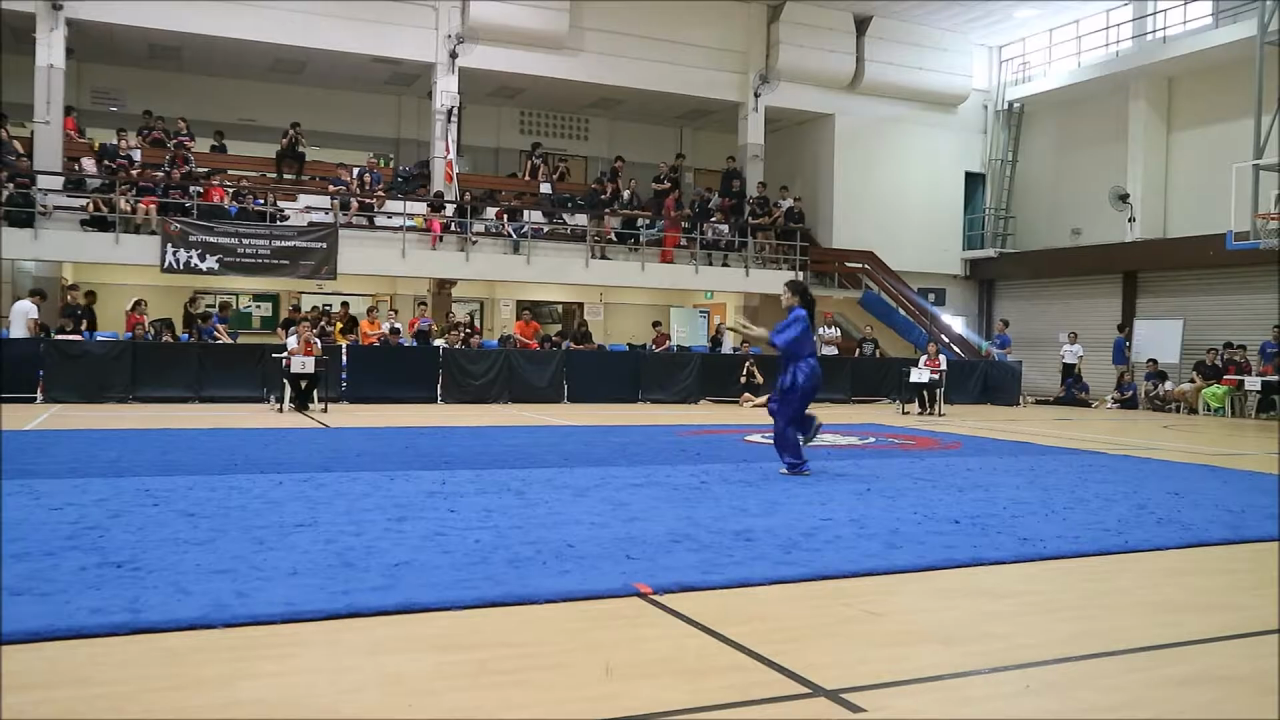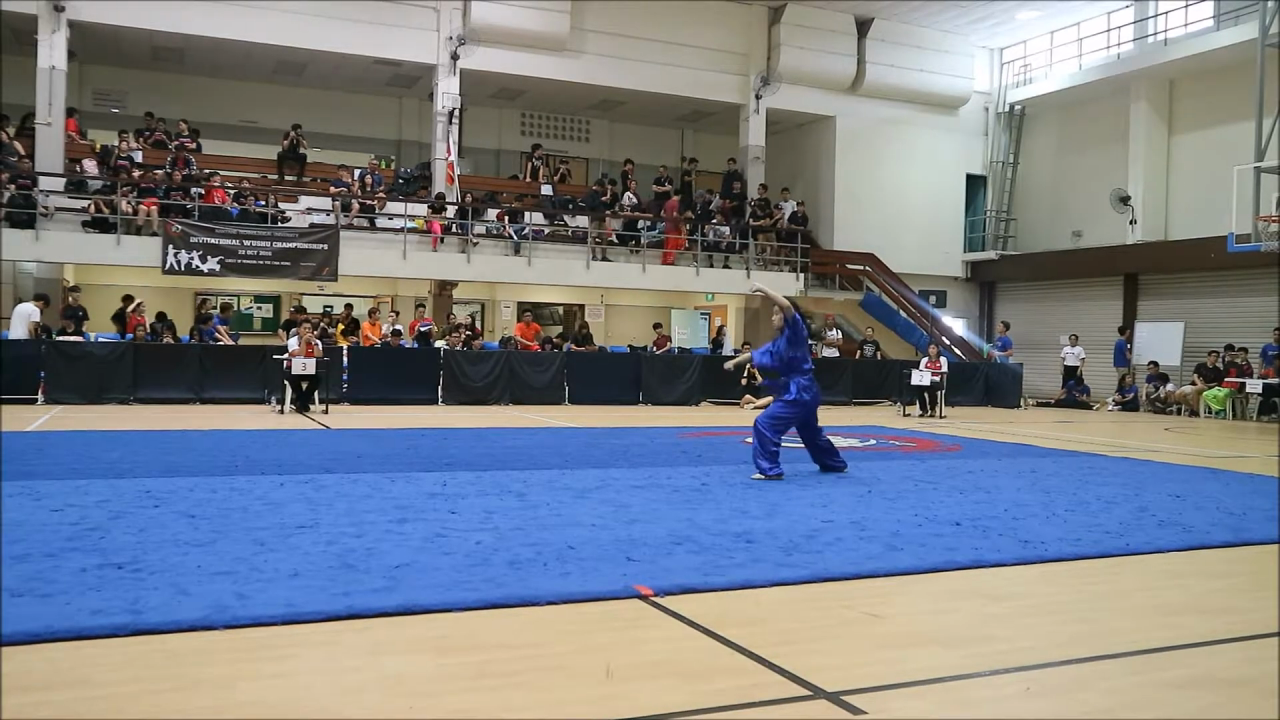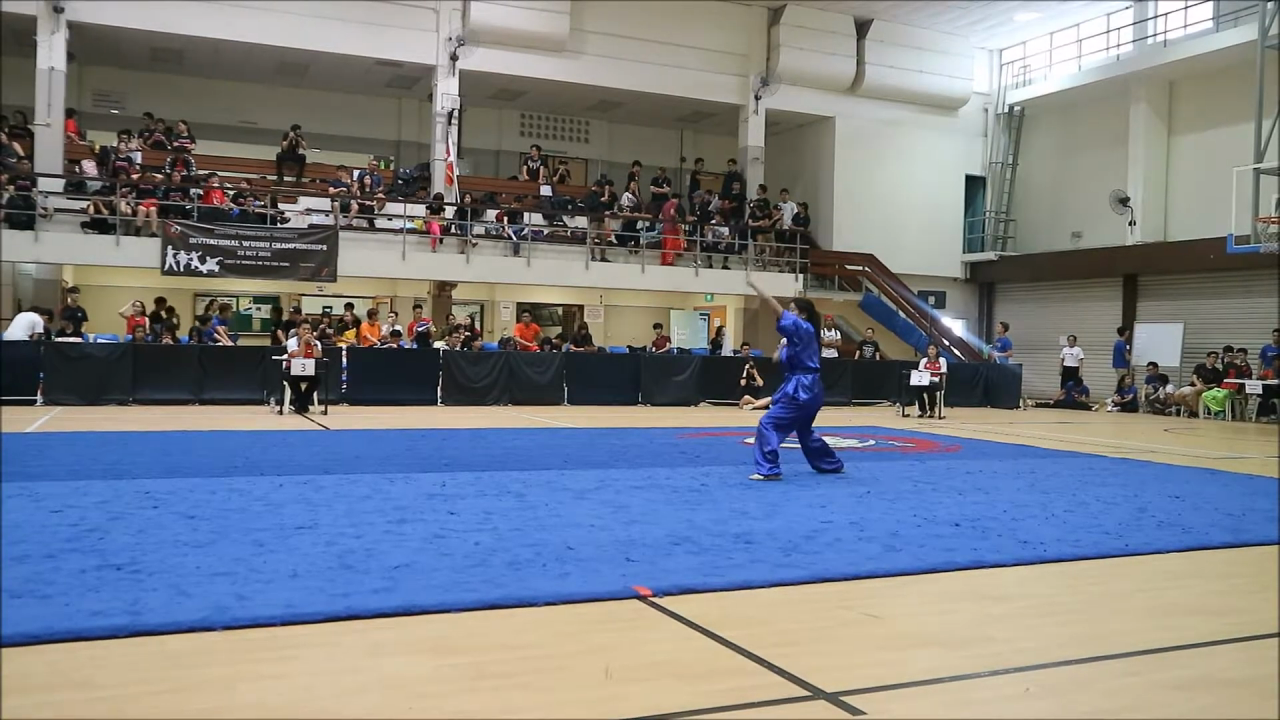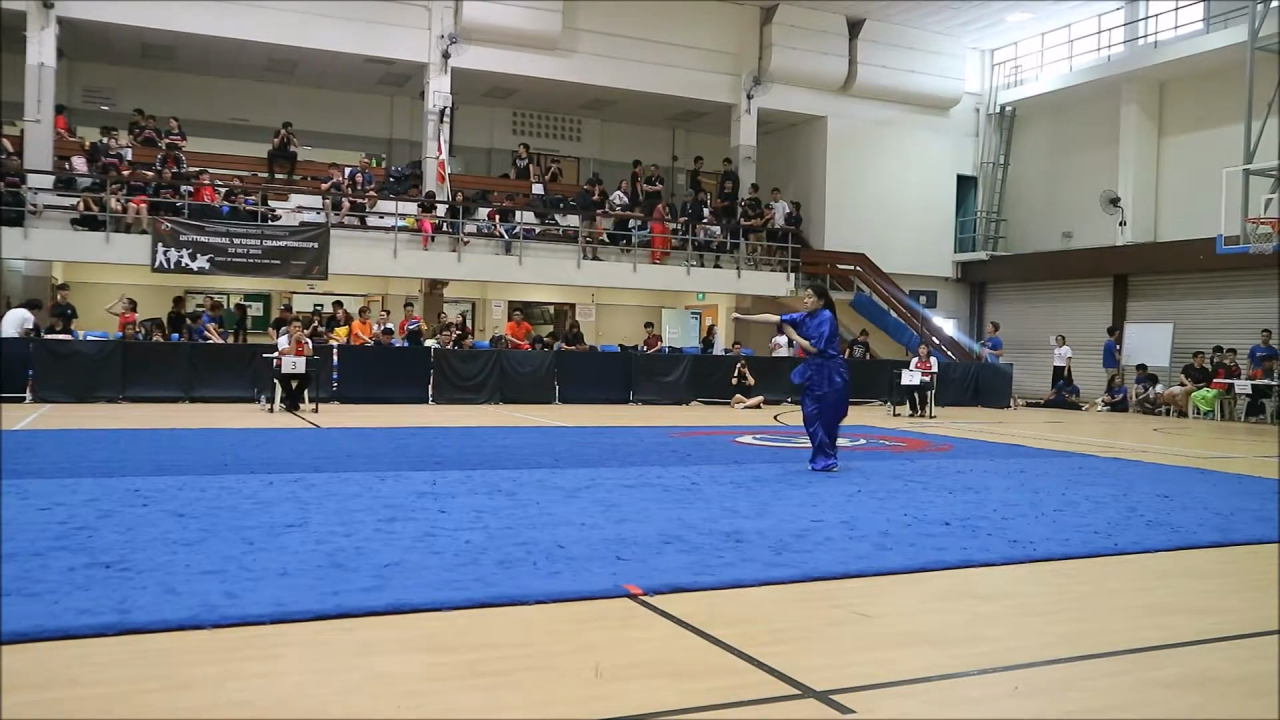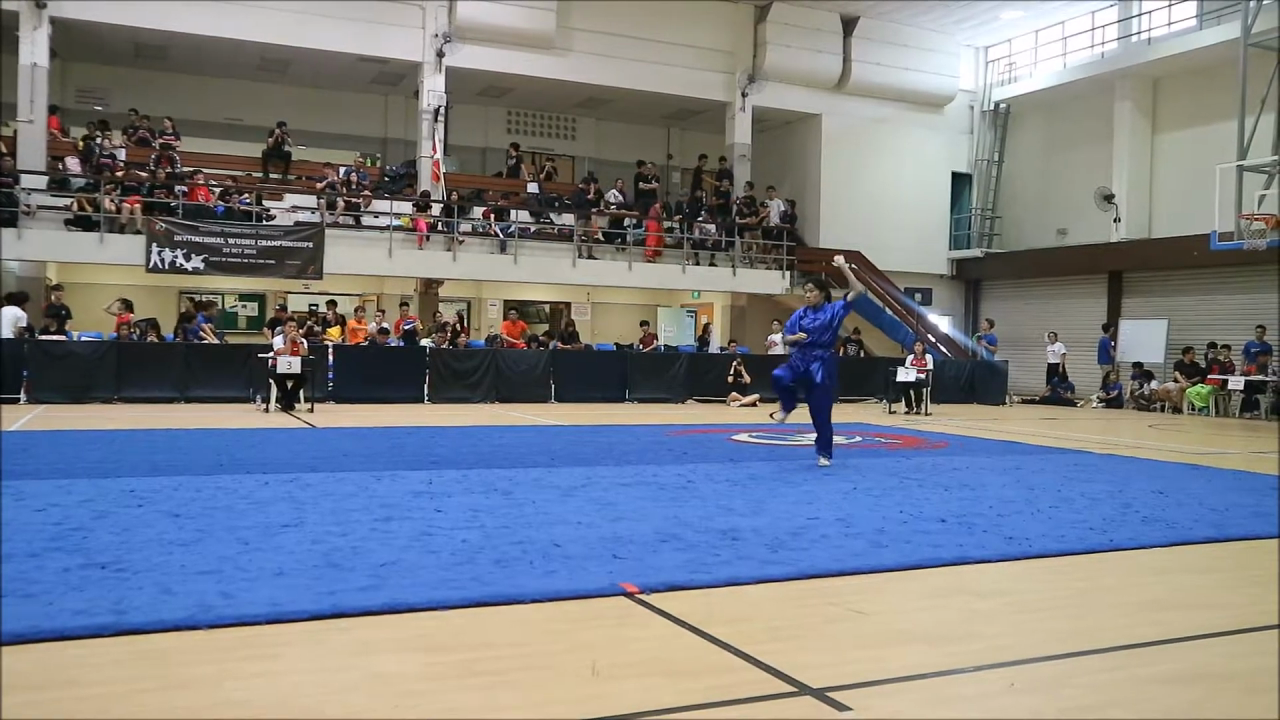
dt=0.5s
person 1, frame 1
left shoulder: (799, 317)
right shoulder: (797, 316)
left elbow: (777, 341)
right elbow: (775, 336)
left wrist: (746, 333)
right wrist: (748, 328)
left hip: (801, 374)
right hip: (802, 373)
left knee: (786, 421)
right knee: (777, 407)
left ankle: (797, 466)
right ankle: (808, 422)
person 1, frame 2
left shoulder: (796, 333)
right shoulder: (778, 342)
left elbow: (787, 306)
right elbow: (756, 355)
left wrist: (761, 290)
right wrist: (734, 362)
left hip: (800, 393)
right hip: (798, 393)
left knee: (765, 424)
right knee: (811, 434)
left ankle: (770, 470)
right ankle: (836, 464)
person 1, frame 3
left shoulder: (802, 328)
right shoulder: (797, 335)
left elbow: (777, 308)
right elbow: (787, 359)
left wrist: (754, 285)
right wrist: (782, 356)
left hip: (801, 389)
right hip: (809, 389)
left knee: (768, 424)
right knee: (805, 433)
left ankle: (768, 470)
right ankle: (832, 464)
person 1, frame 4
left shoulder: (827, 318)
right shoulder: (802, 318)
left elbow: (814, 347)
right elbow: (774, 318)
left wrist: (793, 335)
right wrist: (745, 317)
left hip: (831, 373)
right hip: (813, 373)
left knee: (830, 417)
right knee: (813, 418)
left ankle: (825, 459)
right ankle: (824, 459)
person 1, frame 5
left shoulder: (834, 310)
right shoulder: (800, 314)
left elbow: (857, 290)
right elbow: (786, 337)
left wrist: (843, 266)
right wrist: (795, 337)
left hip: (822, 363)
right hip: (800, 359)
left knee: (821, 412)
right knee: (779, 377)
left ankle: (824, 453)
right ankle: (787, 407)
